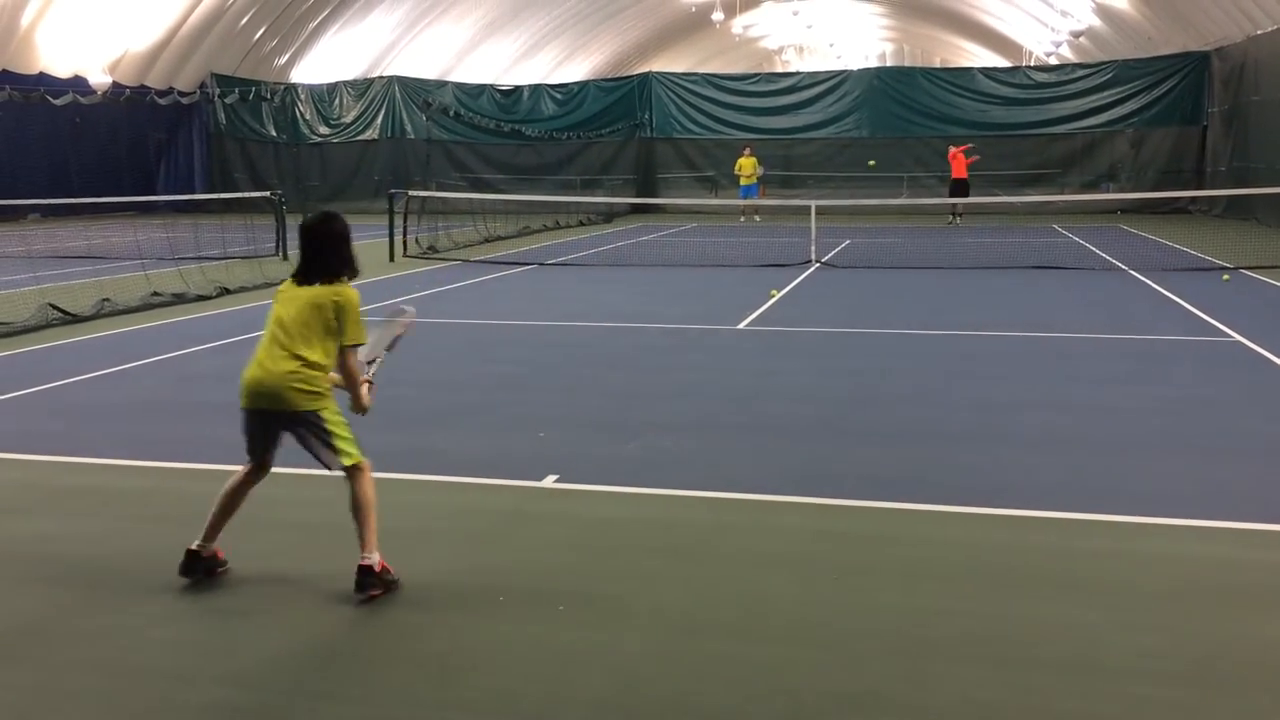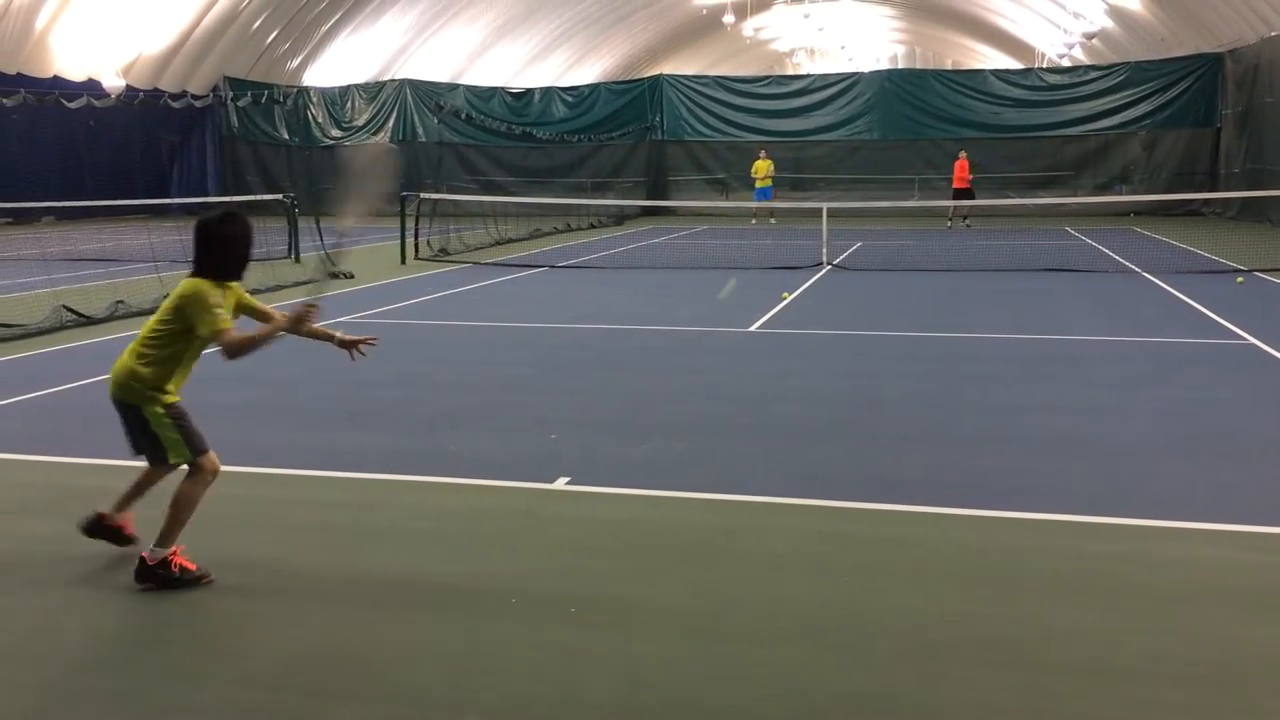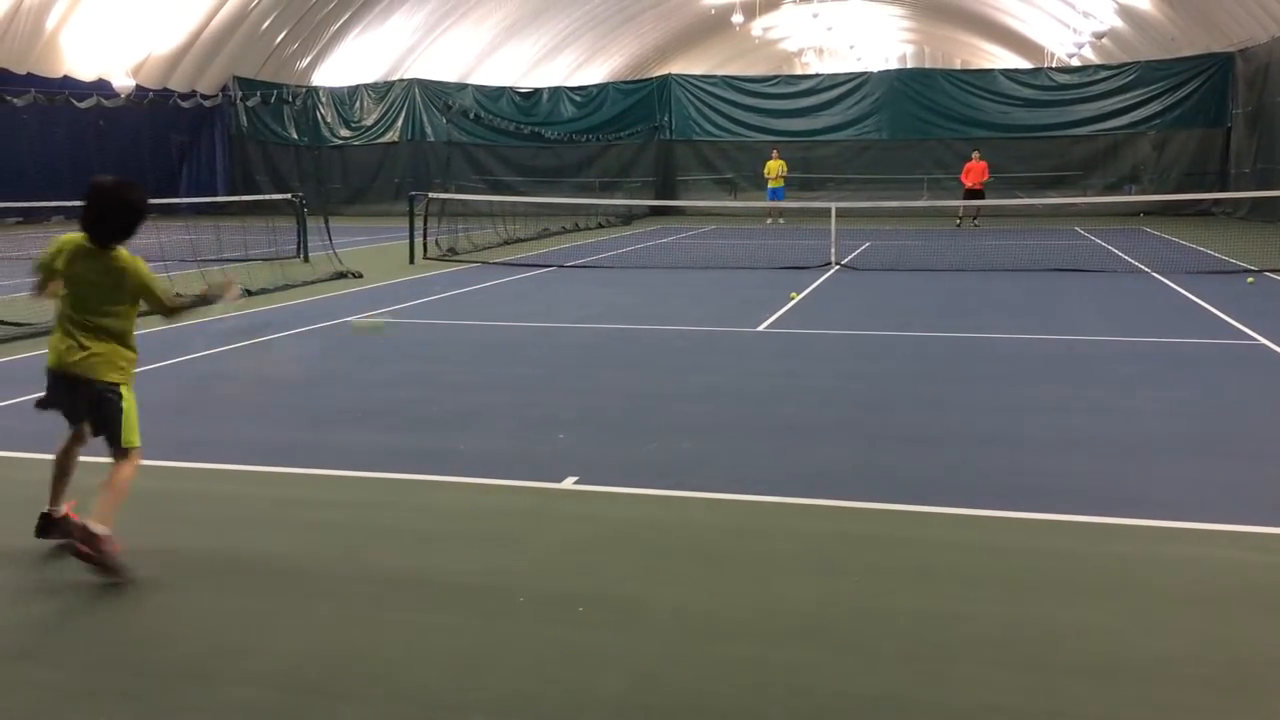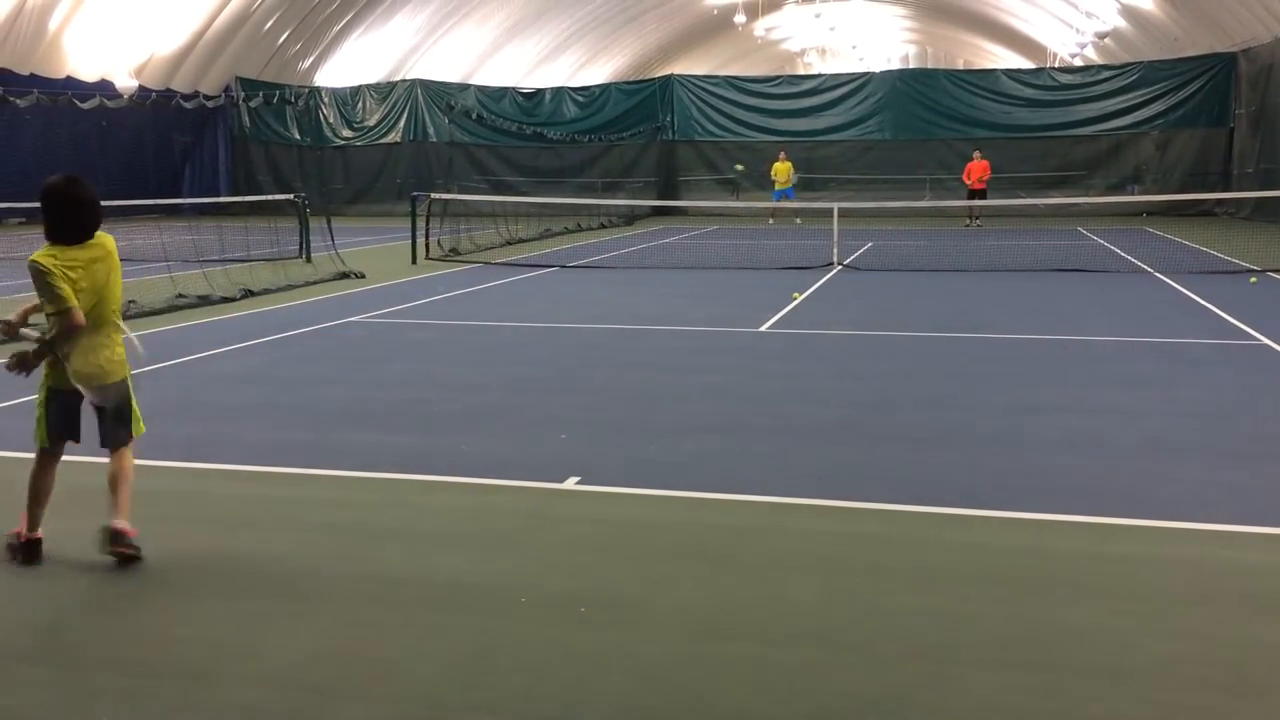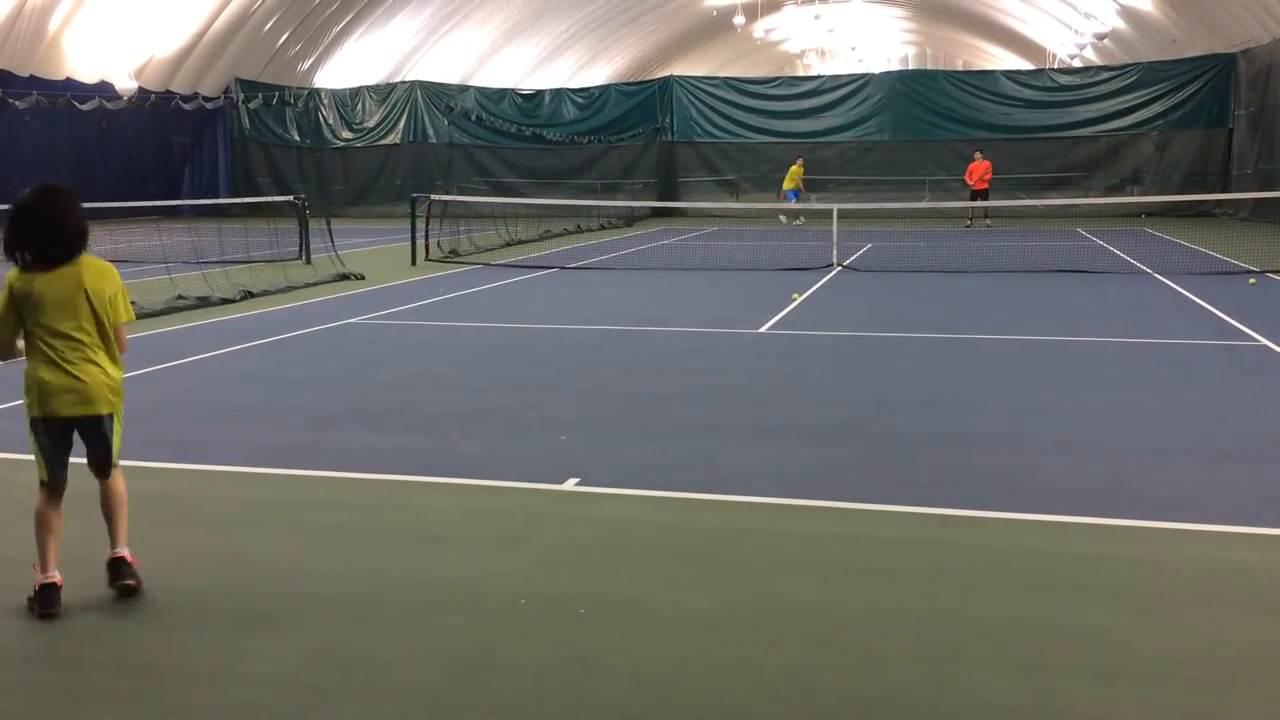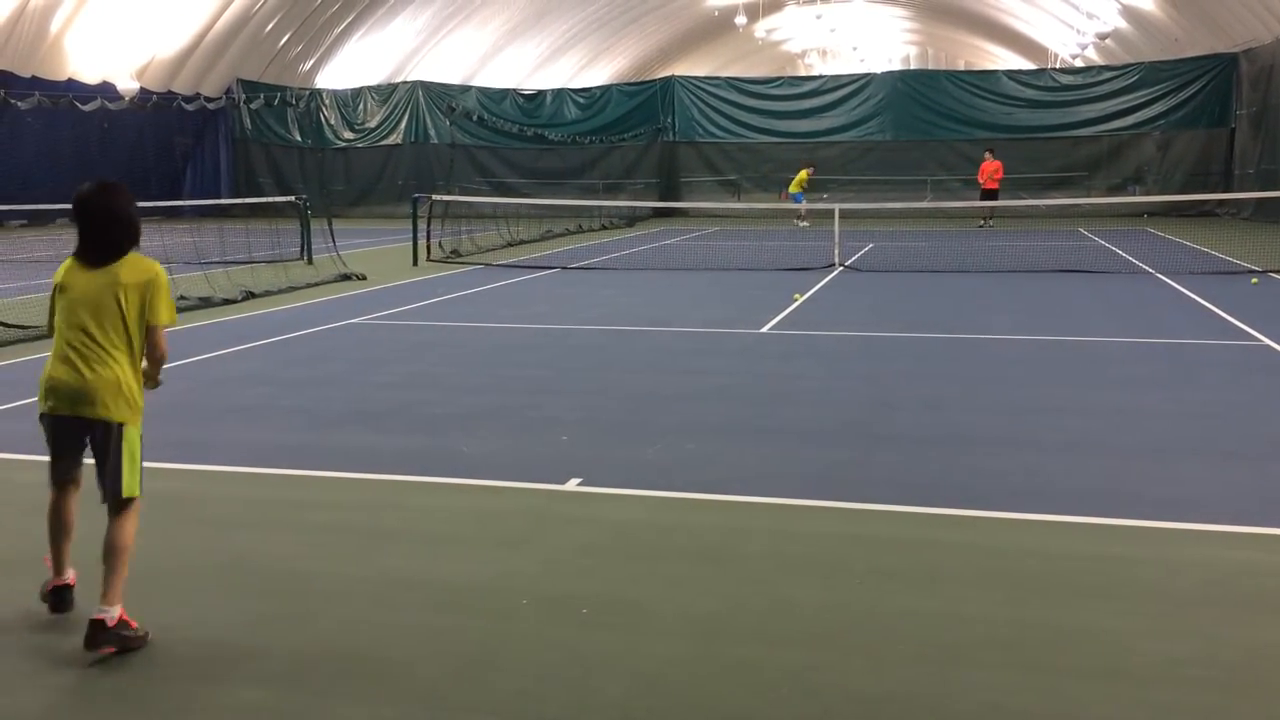
dt=0.4s
person 1, frame 1
left shoulder: (288, 289)
right shoulder: (345, 296)
right elbow: (347, 364)
left wrist: (335, 378)
right wrist: (359, 396)
left hip: (257, 388)
right hip: (301, 394)
left knee: (256, 467)
right knee: (359, 470)
left ankle: (201, 552)
right ankle: (370, 565)
person 1, frame 2
left shoulder: (225, 289)
right shoulder: (200, 292)
left elbow: (273, 317)
right elbow: (231, 348)
left wrist: (336, 337)
right wrist: (284, 325)
left hip: (139, 383)
right hip: (144, 387)
left knee: (168, 459)
right knee: (205, 466)
left ankle: (111, 518)
right ankle: (159, 559)
person 1, frame 3
left shoulder: (67, 247)
right shoulder: (127, 267)
left elbow: (42, 287)
right elbow: (167, 308)
right wrist: (207, 297)
left hip: (62, 364)
right hip: (105, 371)
left knee: (79, 433)
right knee: (126, 456)
left ankle: (55, 514)
right ankle: (94, 530)
person 1, frame 4
left shoulder: (44, 262)
right shoulder: (107, 246)
left elbow: (74, 321)
left wrist: (35, 356)
left hip: (66, 372)
right hip: (110, 367)
left knee: (48, 453)
right knee: (121, 449)
right ankle: (119, 527)
person 1, frame 5
right shoulder: (105, 274)
right elbow: (120, 344)
left hip: (48, 397)
right hip: (100, 393)
left knee: (51, 489)
right knee: (108, 473)
left ankle: (48, 582)
right ankle: (120, 558)
person 1, frame 6
left shoulder: (67, 272)
right shoulder: (149, 274)
left elbow: (60, 335)
right elbow: (158, 351)
right wrist: (150, 376)
left hip: (59, 393)
right hip: (112, 399)
left knee: (65, 484)
right knee: (123, 506)
left ankle: (60, 582)
right ankle: (108, 619)
